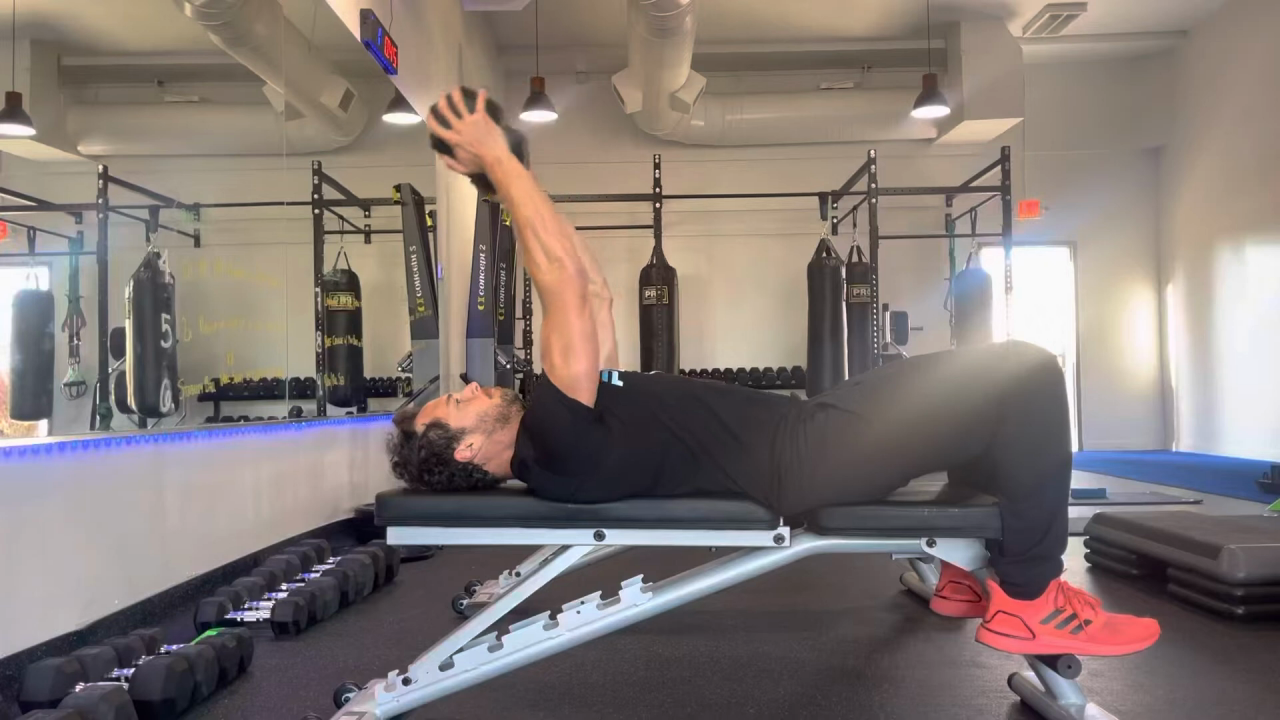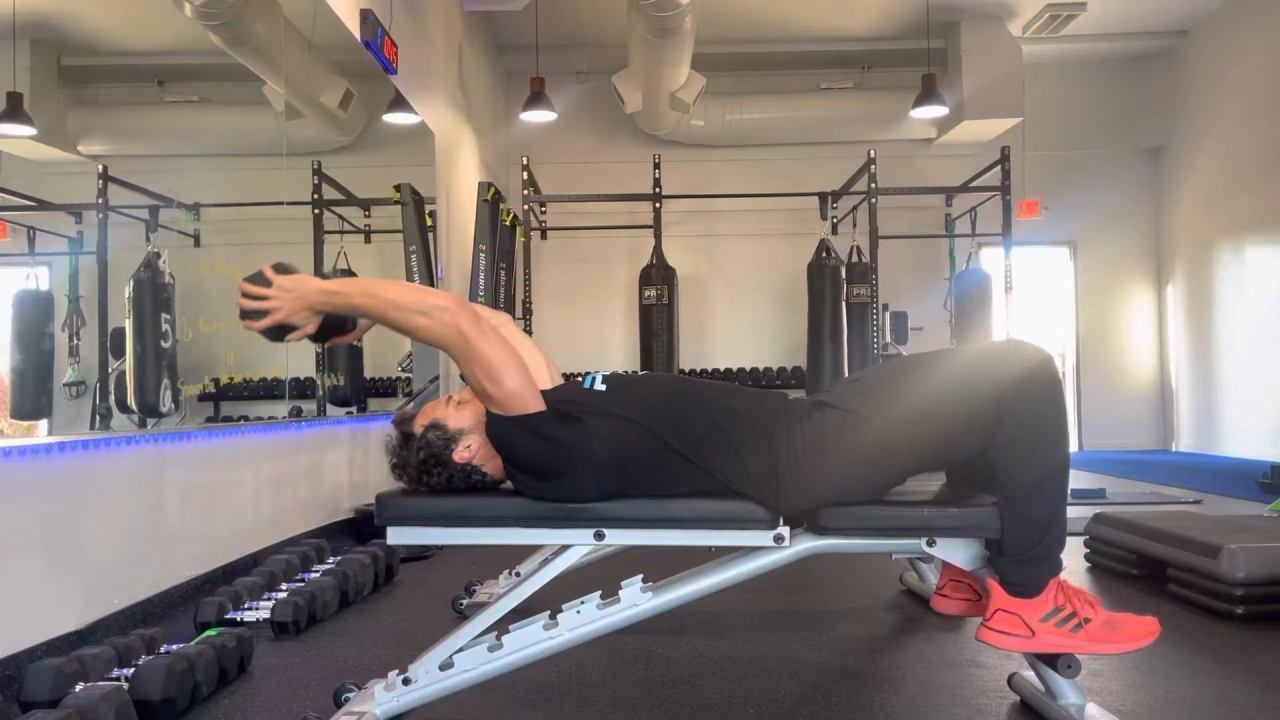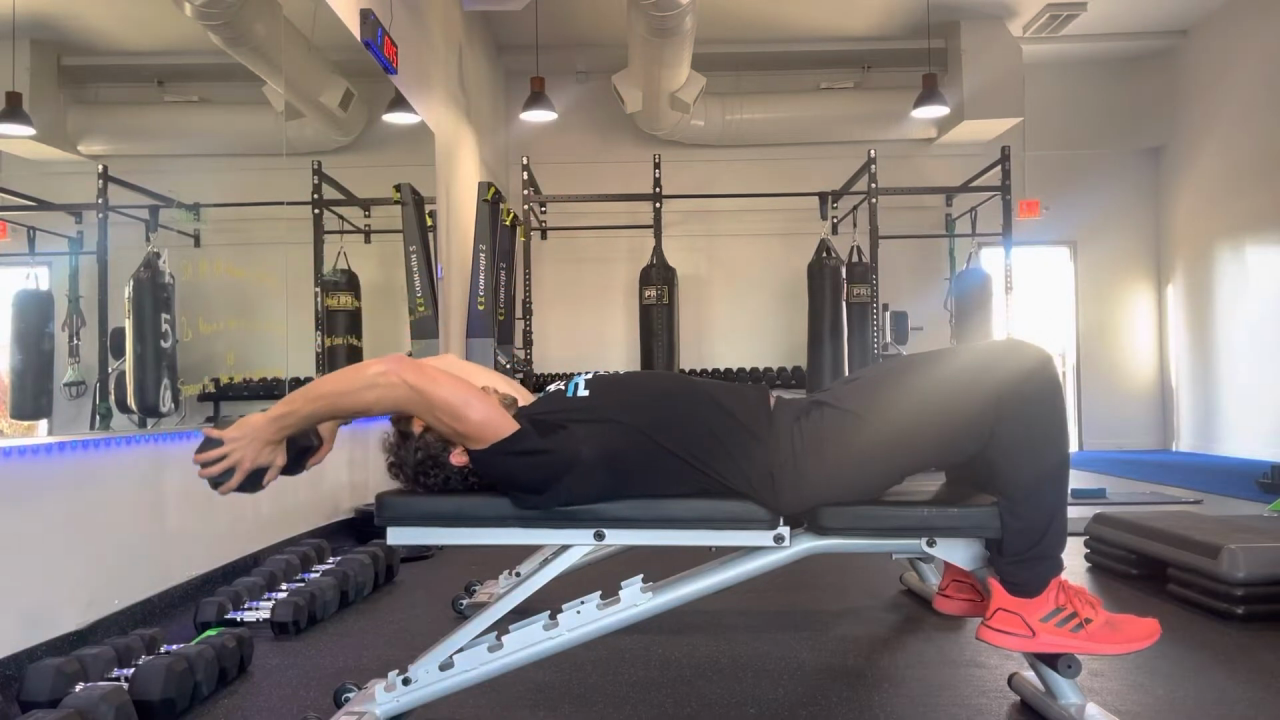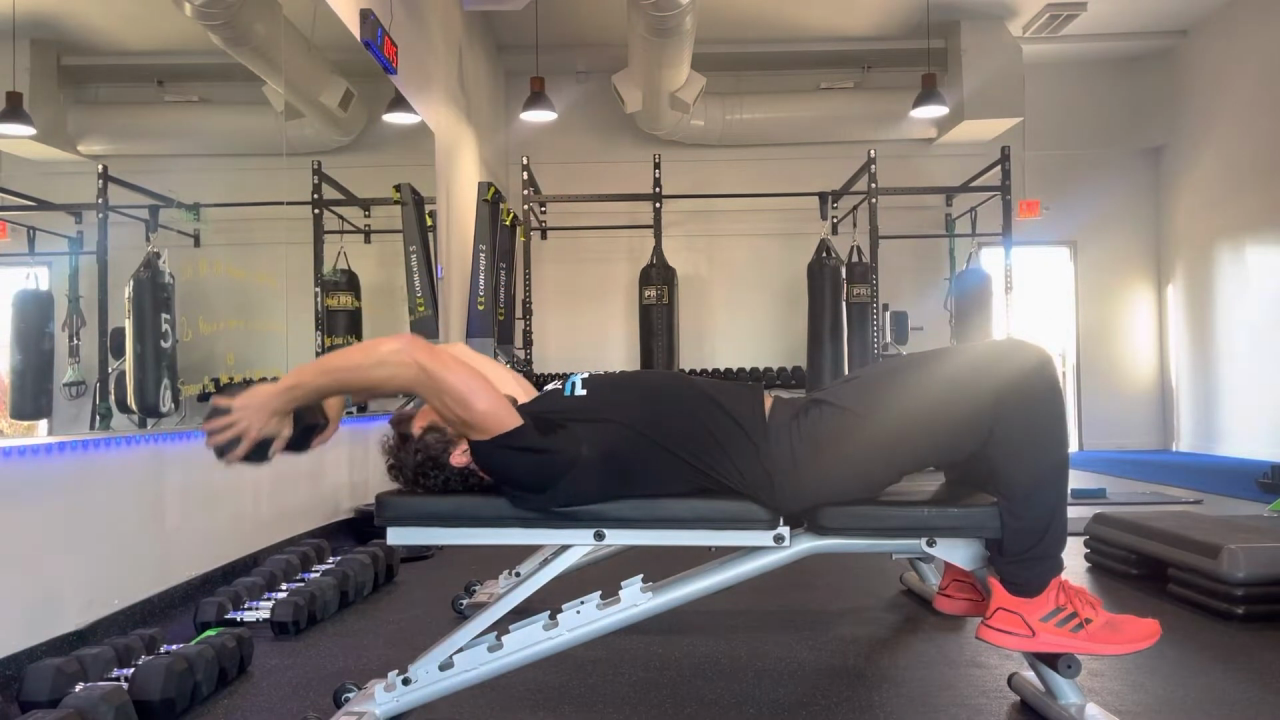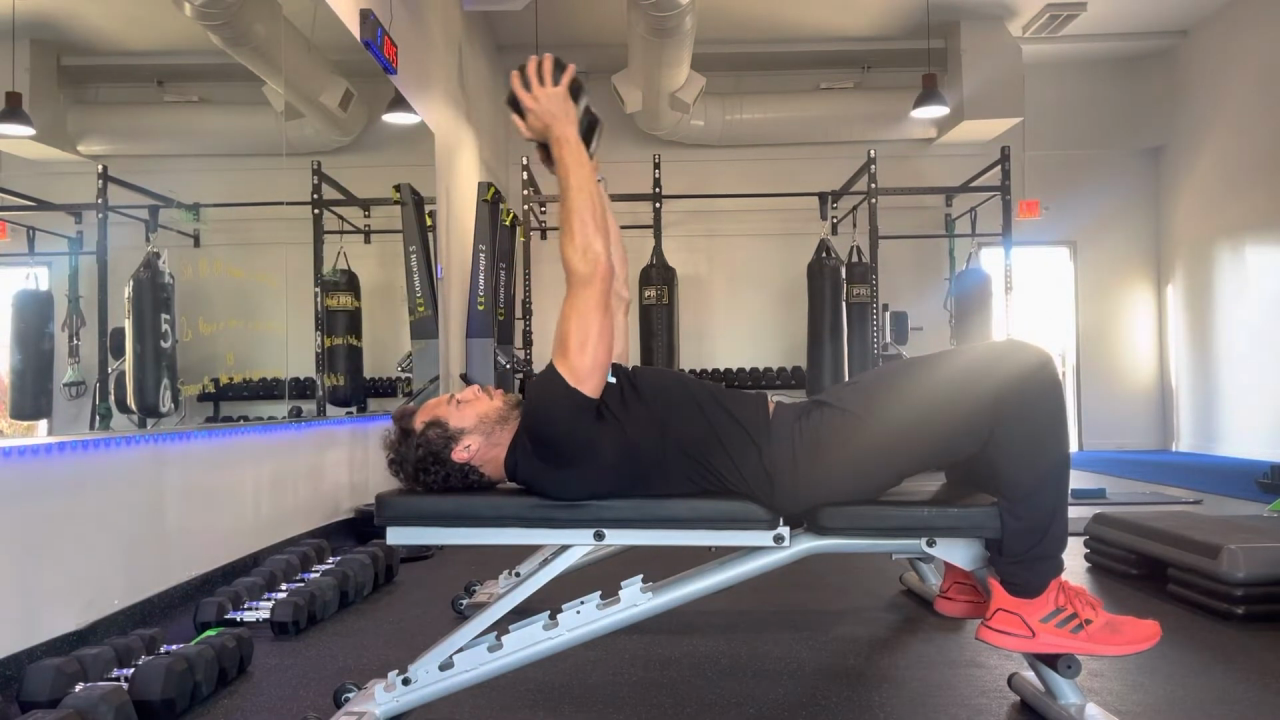
dt=1s
person 1, frame 1
left shoulder: (558, 429)
right shoulder: (558, 445)
left elbow: (587, 293)
right elbow: (568, 282)
left wrist: (499, 172)
right wrist: (495, 157)
left hip: (807, 428)
right hip: (808, 461)
left knee: (996, 379)
right knee: (1028, 376)
left ankle: (979, 568)
right ankle: (1027, 602)
person 1, frame 2
left shoulder: (551, 420)
right shoulder: (541, 456)
left elbow: (486, 329)
right elbow: (462, 323)
left wrist: (348, 305)
right wrist: (320, 294)
left hip: (801, 420)
right hip: (803, 460)
left knee: (993, 376)
right knee: (1023, 374)
left ankle: (973, 565)
right ankle: (1024, 599)
person 1, frame 3
left shoulder: (537, 417)
right shoulder: (533, 463)
left elbow: (441, 363)
right elbow: (408, 378)
left wrist: (317, 415)
right wrist: (272, 426)
left hip: (799, 418)
right hip: (804, 459)
left knee: (990, 375)
right knee: (1022, 371)
left ankle: (970, 570)
right ankle: (1028, 599)
person 1, frame 4
left shoulder: (535, 424)
right shoulder: (528, 466)
left elbow: (441, 360)
right elbow: (420, 359)
left wrist: (328, 385)
right wrist: (284, 391)
left hip: (795, 418)
right hip: (797, 454)
left knee: (989, 378)
right knee: (1021, 373)
left ankle: (977, 568)
right ankle: (1029, 598)
person 1, frame 5
left shoulder: (551, 426)
right shoulder: (550, 438)
left elbow: (607, 287)
right elbow: (593, 275)
left wrist: (562, 153)
right wrist: (564, 138)
left hip: (798, 431)
right hip: (799, 461)
left knee: (987, 386)
right knee: (1023, 375)
left ankle: (978, 571)
right ankle: (1028, 600)
